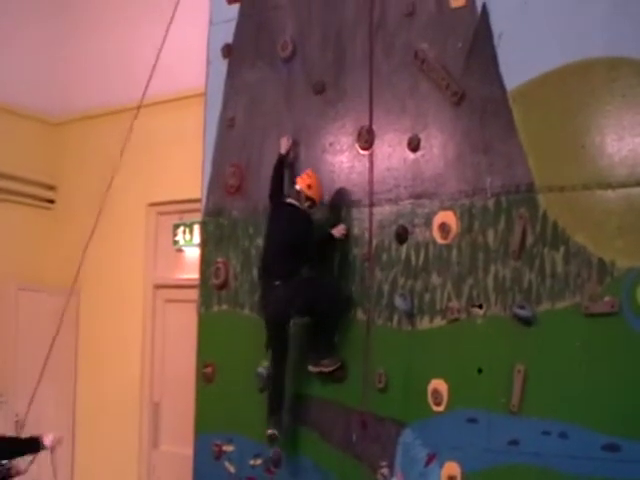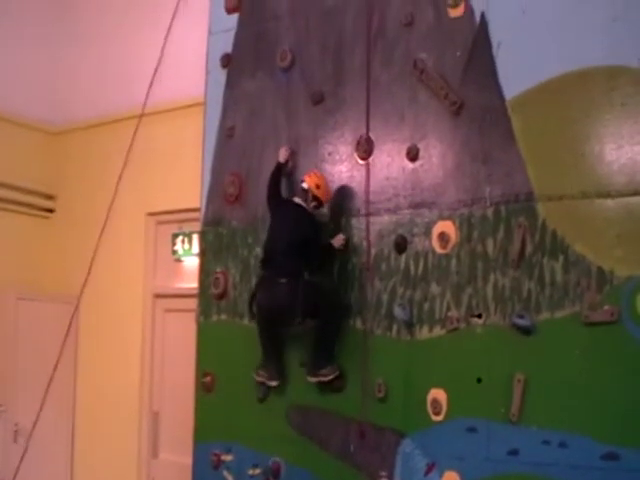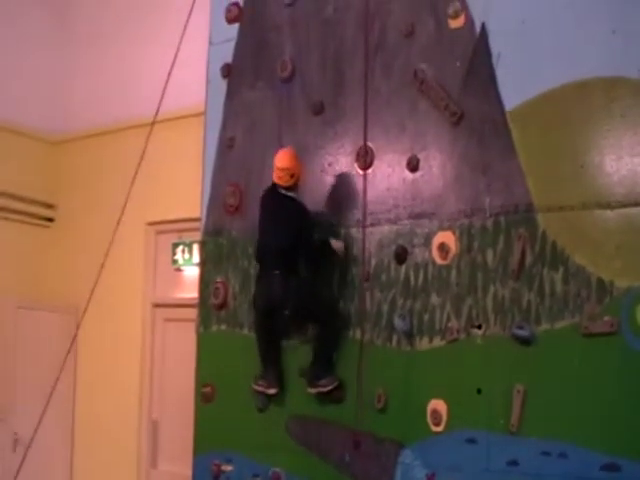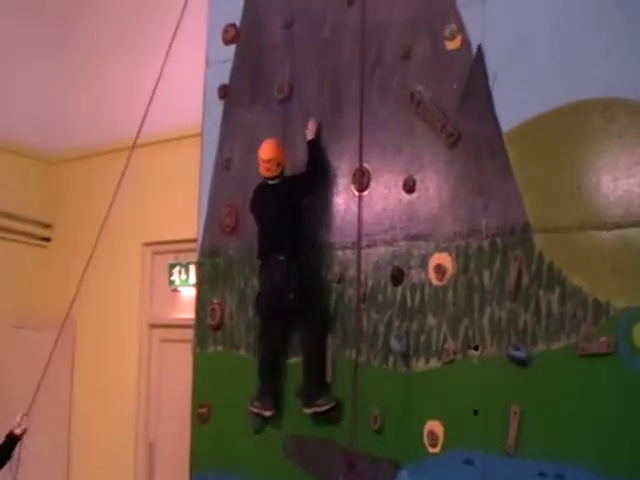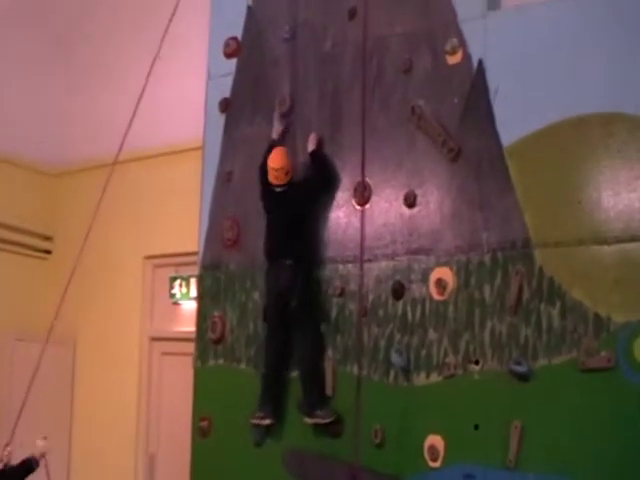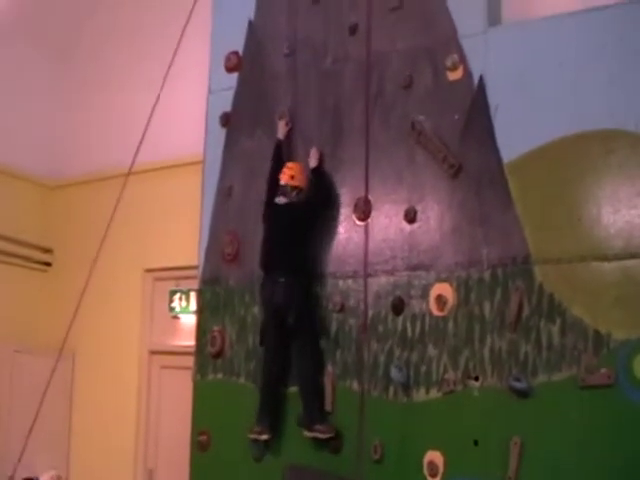
dt=0.5s
person 1, frame 1
left shoulder: (277, 210)
right shoulder: (303, 221)
left elbow: (275, 188)
right elbow: (310, 254)
left wrist: (282, 156)
right wrist: (331, 236)
left hip: (268, 293)
right hip: (288, 290)
left knee: (278, 355)
right knee: (334, 296)
left ankle: (274, 420)
right ankle: (320, 354)
person 1, frame 2
left shoulder: (280, 208)
right shoulder: (311, 223)
left elbow: (271, 192)
right elbow: (313, 263)
left wrist: (281, 164)
right wrist: (332, 246)
left hip: (266, 289)
right hip: (291, 290)
left knee: (265, 313)
right knee: (333, 307)
left ankle: (271, 366)
right ankle: (319, 366)
person 1, frame 3
left shoulder: (267, 199)
right shoulder: (299, 212)
right elbow: (308, 253)
right wrist: (330, 245)
left hip: (265, 279)
right hip: (288, 282)
left knee: (265, 325)
right knee: (328, 319)
left ankle: (270, 376)
right ankle: (318, 375)
person 1, frame 4
left shoulder: (258, 194)
right shoulder: (292, 188)
right elbow: (317, 171)
right wrist: (312, 138)
left hip: (267, 269)
right hip: (290, 268)
left knee: (269, 334)
right knee: (312, 330)
left ankle: (266, 397)
right ankle: (313, 395)
person 1, frame 5
left shoulder: (268, 196)
right shoulder: (301, 193)
left elbow: (264, 167)
right elbow: (327, 179)
left wrist: (275, 137)
right wrist: (314, 150)
left hip: (275, 272)
right hip: (298, 272)
left knee: (275, 340)
right knee: (307, 338)
left ankle: (266, 407)
right ankle: (313, 406)
person 1, frame 6
left shoulder: (270, 208)
right shoulder: (303, 212)
left elbow: (272, 175)
right elbow: (322, 196)
left wrist: (280, 139)
right wrist: (315, 166)
left hip: (270, 287)
right hip: (295, 287)
left knee: (273, 355)
right knee: (306, 353)
left ankle: (264, 422)
right ankle: (314, 419)
